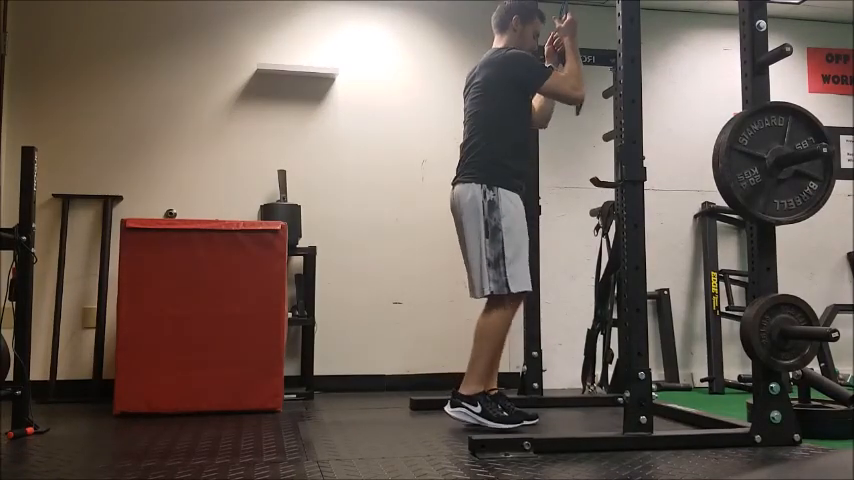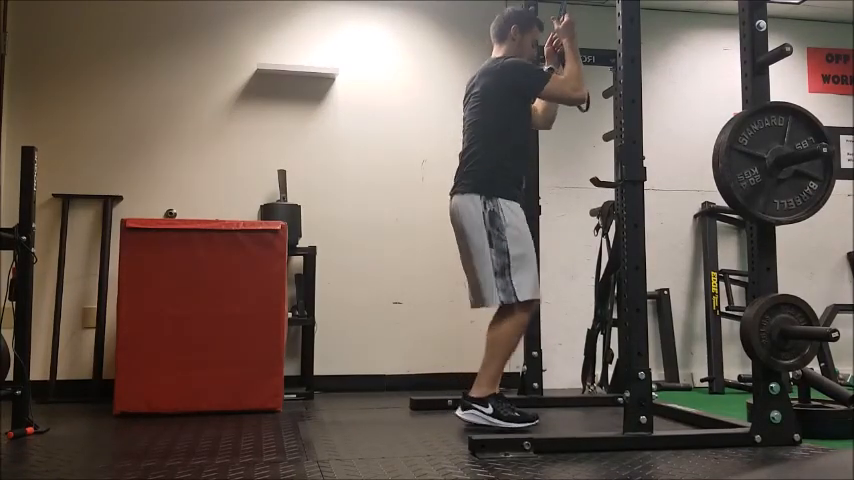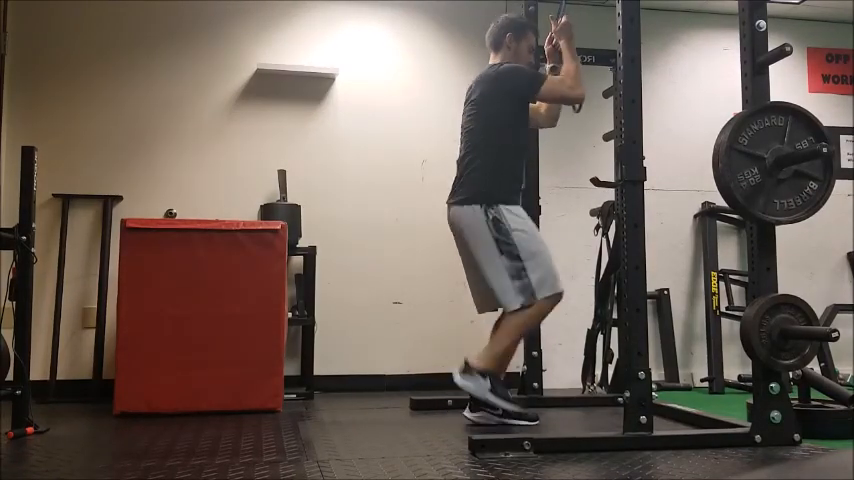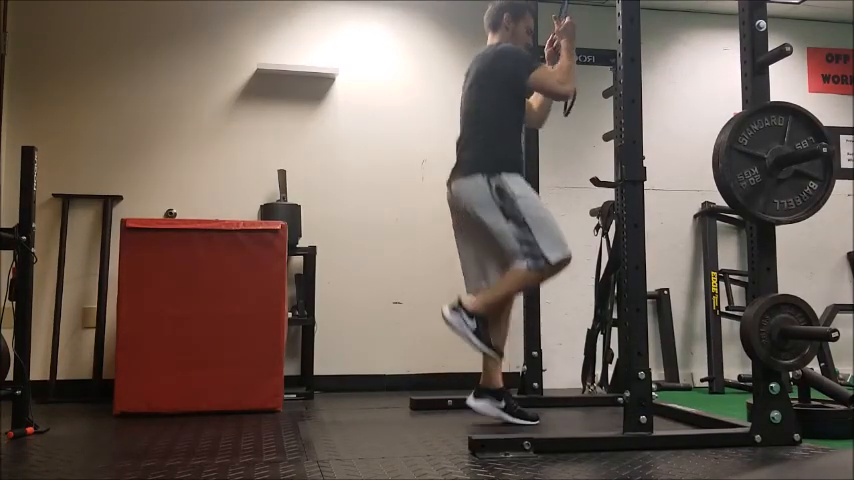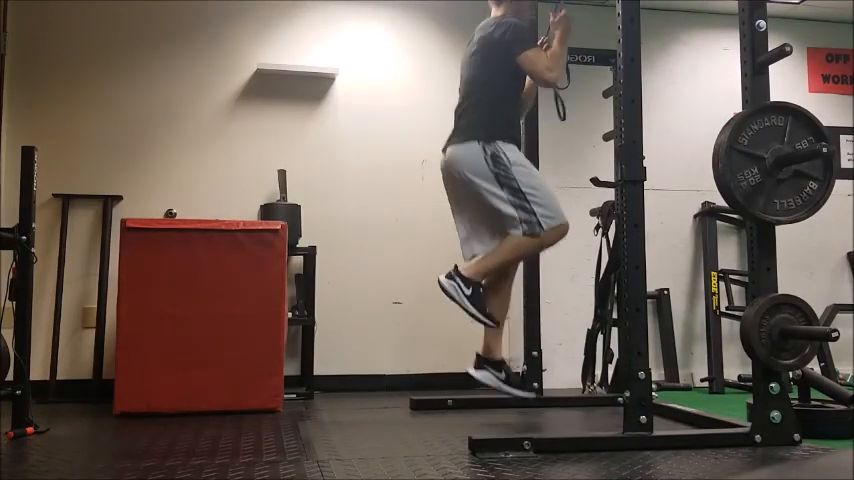
dt=0.1s
person 1, frame 1
left shoulder: (489, 69)
right shoulder: (513, 61)
left elbow: (538, 117)
right elbow: (576, 92)
left wrist: (551, 64)
right wrist: (571, 43)
left hip: (480, 189)
right hip: (488, 191)
left knee: (503, 296)
right knee: (506, 294)
left ankle: (485, 393)
right ankle: (469, 394)
person 1, frame 2
left shoulder: (488, 77)
right shoulder: (512, 70)
left elbow: (543, 118)
right elbow: (577, 93)
left wrist: (551, 65)
right wrist: (569, 44)
left hip: (477, 199)
right hip: (489, 200)
left knee: (512, 302)
right knee: (519, 302)
left ankle: (487, 395)
right ankle: (479, 397)
person 1, frame 3
left shoulder: (490, 85)
right shoulder: (510, 77)
left elbow: (547, 117)
right elbow: (575, 93)
left wrist: (551, 67)
right wrist: (566, 46)
left hip: (472, 205)
right hip: (489, 205)
left knee: (518, 301)
right knee: (544, 295)
left ankle: (488, 397)
right ankle: (480, 370)
person 1, frame 4
left shoulder: (487, 67)
right shoulder: (506, 57)
left elbow: (535, 116)
right elbow: (563, 87)
left wrist: (547, 62)
right wrist: (566, 45)
left hip: (469, 182)
right hip: (489, 179)
left knee: (502, 296)
right knee: (552, 255)
left ankle: (490, 388)
right ankle: (471, 307)
person 1, frame 5
left shoulder: (487, 38)
left elbow: (517, 104)
right elbow: (550, 74)
left wrist: (537, 58)
right wrist: (560, 34)
left hip: (463, 151)
right hip: (484, 147)
left knee: (511, 249)
right knee: (551, 225)
left ankle: (491, 359)
right ankle: (466, 276)
